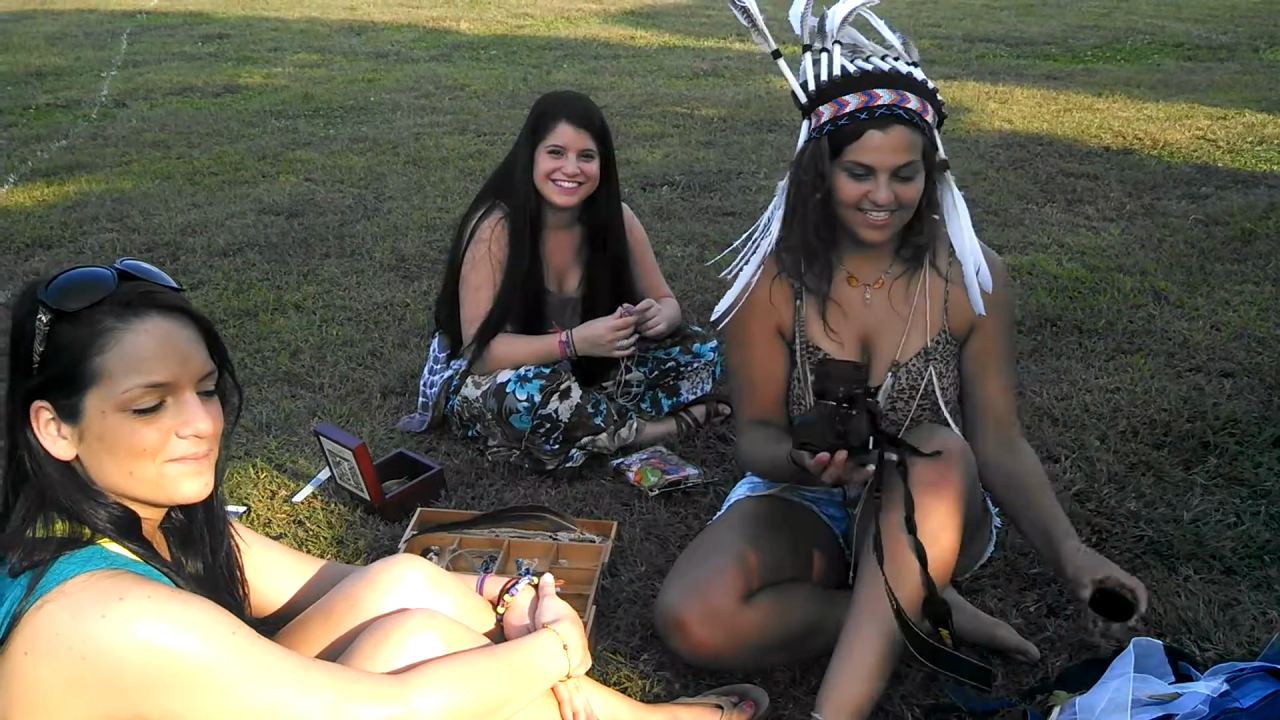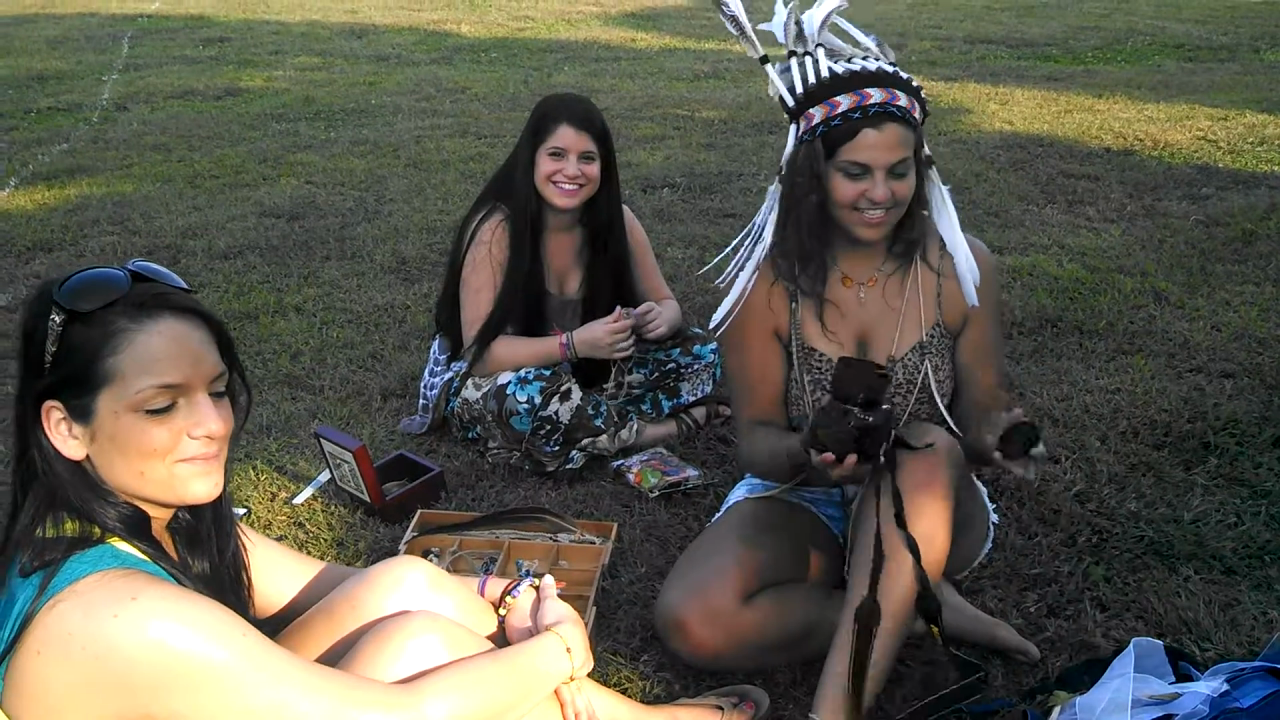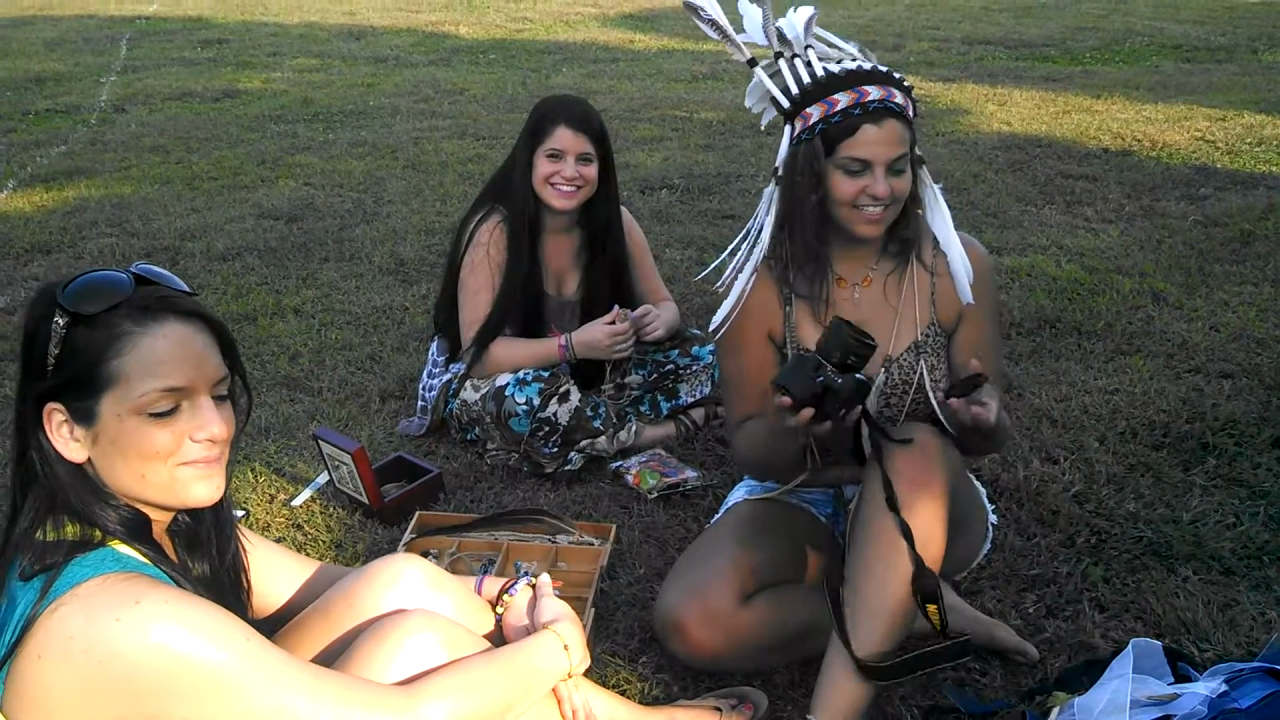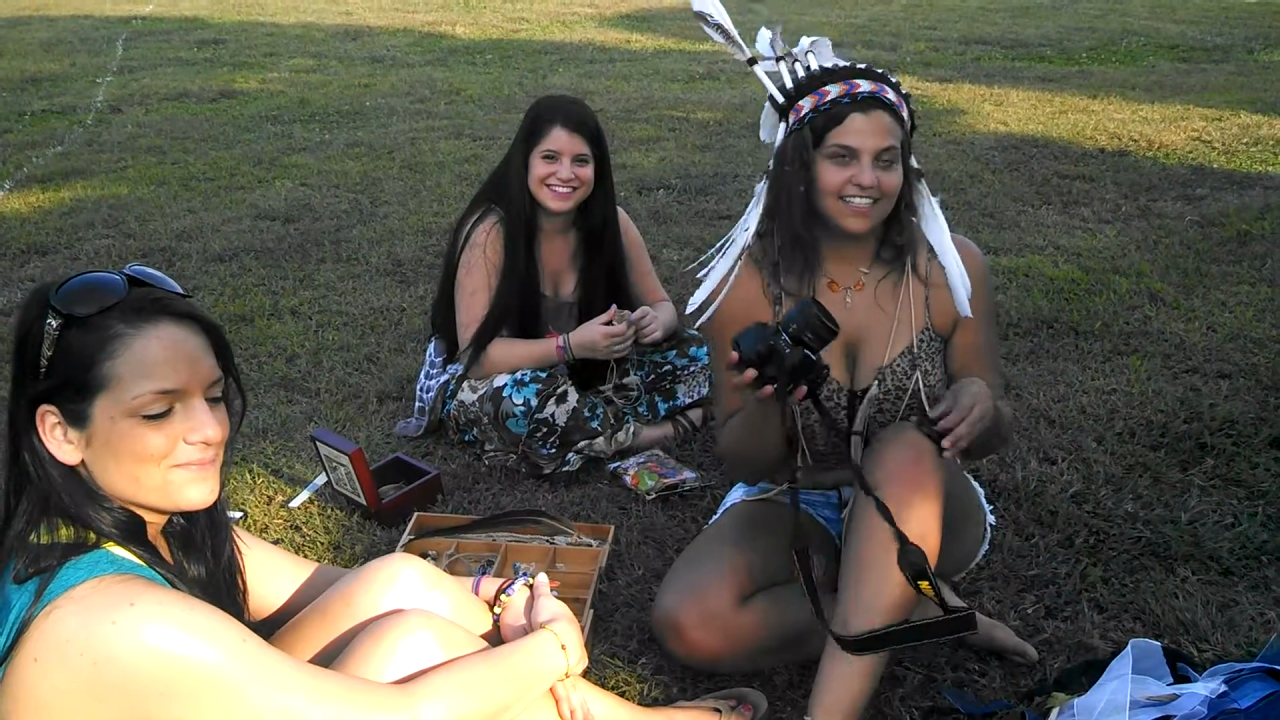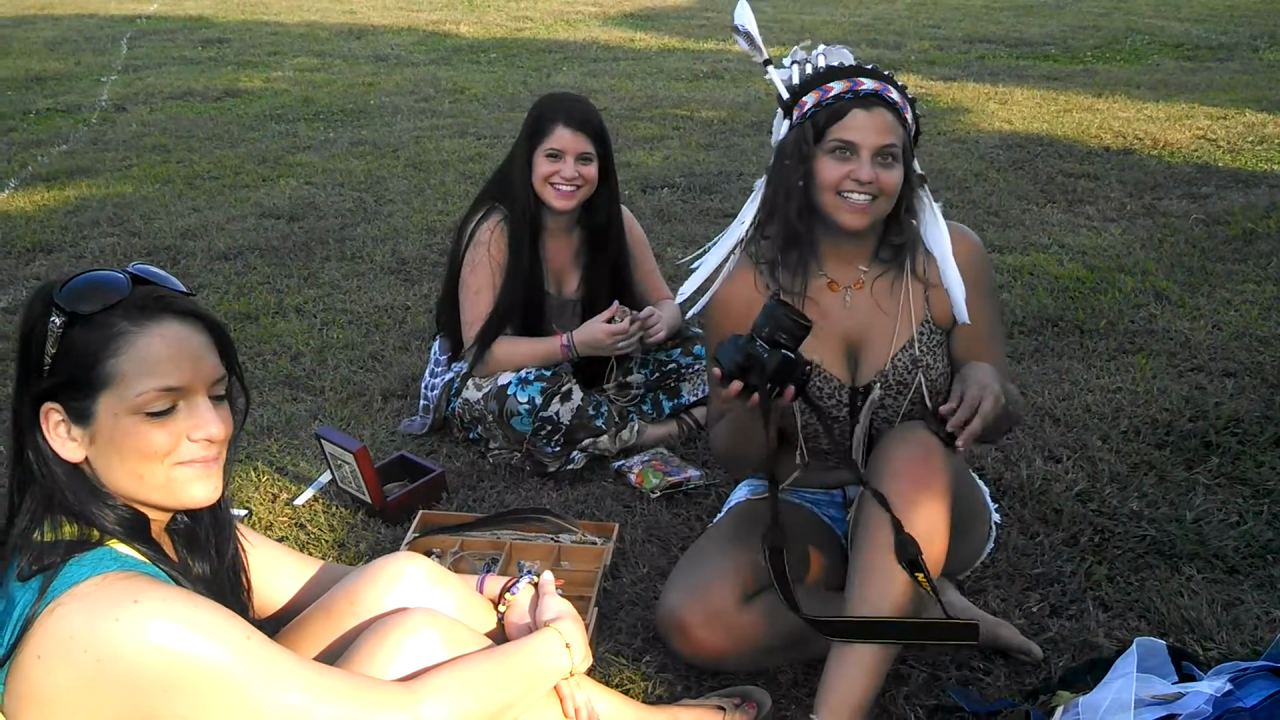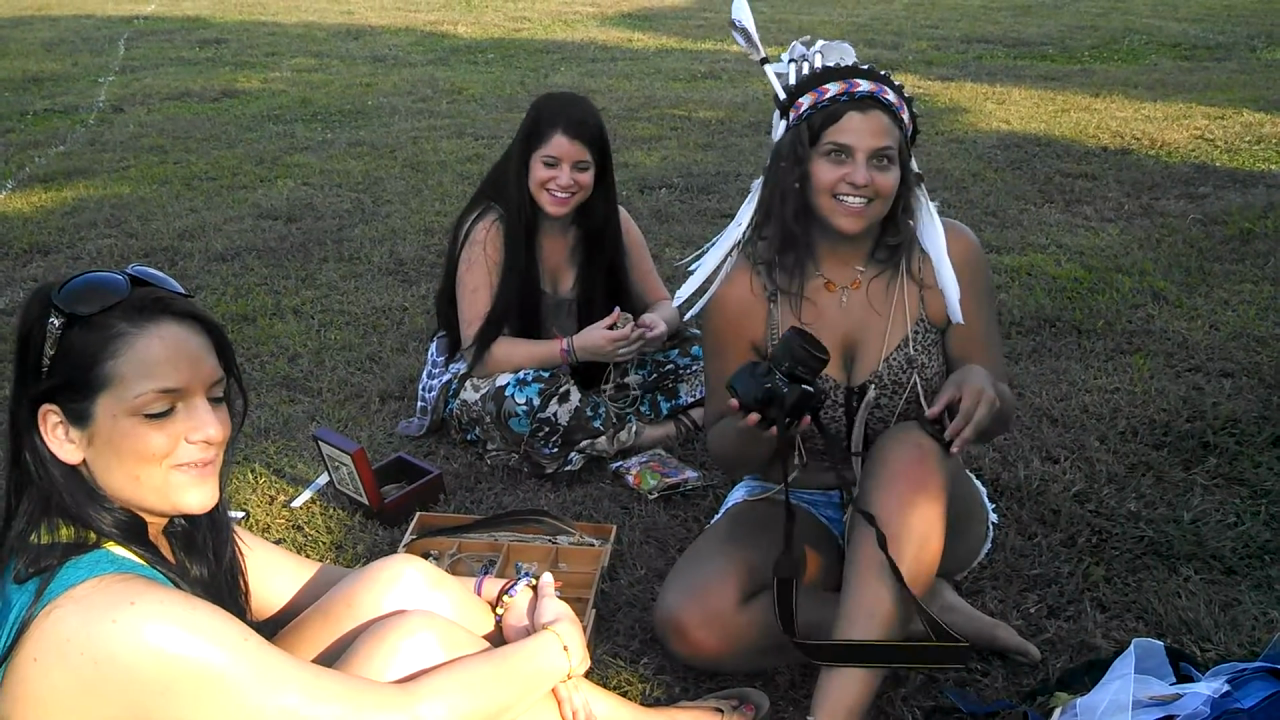
dt=0.2s
person 1, frame 1
left shoulder: (156, 519)
right shoulder: (103, 618)
left elbow: (341, 585)
left wrist: (511, 601)
right wrist: (556, 645)
left knee: (406, 583)
right knee: (417, 640)
person 1, frame 2
left shoulder: (161, 519)
right shoulder: (114, 617)
left elbow: (353, 588)
left wrist: (511, 602)
right wrist: (558, 651)
left knee: (406, 584)
right knee: (420, 643)
person 1, frame 3
left shoulder: (152, 523)
right shoulder: (115, 622)
left elbow: (345, 590)
left wrist: (507, 604)
right wrist: (552, 648)
left knee: (402, 581)
right knee: (416, 643)
person 1, frame 4
left shoulder: (150, 525)
right shoulder: (109, 623)
left elbow: (353, 591)
left wrist: (501, 608)
right wrist: (550, 645)
left knee: (400, 583)
right knee: (413, 641)
person 1, frame 5
left shoulder: (155, 523)
right shoulder: (114, 618)
left elbow: (341, 587)
left wrist: (504, 605)
right wrist: (557, 644)
left knee: (406, 581)
right knee: (418, 639)
person 1, frame 6
left shoulder: (145, 527)
right shoulder: (109, 623)
left elbow: (341, 590)
left wrist: (501, 610)
right wrist: (553, 650)
left knee: (403, 582)
right knee: (414, 644)
person 2, frame 1
left shoulder: (970, 274)
right shoulder: (771, 278)
left elbow: (998, 441)
right elbow: (756, 435)
left wrist: (1069, 551)
right wrist: (799, 459)
left hip: (926, 517)
right hip: (803, 504)
left knee: (937, 451)
right knee: (693, 620)
right ankle: (916, 609)
person 2, frame 2
left shoulder: (963, 267)
right shoulder: (766, 280)
left elbow: (983, 417)
right elbow: (754, 437)
left wrist: (1001, 436)
right wrist: (808, 455)
left hip: (921, 515)
right hip: (799, 505)
left knee: (928, 451)
right knee: (693, 623)
right ankle: (919, 608)
person 2, frame 3
left shoulder: (957, 265)
right shoulder: (763, 281)
left elbow: (985, 437)
right elbow: (750, 451)
left wrist: (979, 417)
right wrist: (794, 427)
left hip: (924, 513)
right hip: (798, 504)
left knee: (917, 450)
right knee: (689, 622)
right ankle: (914, 611)
person 2, frame 4
left shoulder: (952, 268)
right shoulder: (750, 283)
left elbow: (991, 436)
right elbow: (745, 464)
left wrist: (981, 408)
right wrist: (763, 406)
left hip: (920, 515)
right hip: (794, 508)
left knee: (904, 451)
right knee: (687, 623)
right ankle: (915, 611)
person 2, frame 5
left shoulder: (953, 258)
right shoulder: (748, 283)
left elbow: (1004, 416)
right elbow: (737, 461)
left wrist: (987, 382)
right wrist: (749, 413)
left hip: (923, 513)
right hip: (798, 508)
left knee: (913, 447)
right knee: (691, 622)
right ankle: (922, 608)
person 2, frame 6
left shoulder: (948, 255)
right shoulder: (745, 284)
left elbow: (996, 415)
right elbow: (730, 456)
left wrist: (978, 384)
right wrist: (757, 427)
left hip: (921, 515)
right hip: (793, 509)
left knee: (908, 449)
right knee: (689, 623)
right ankle: (920, 610)
person 3, frame 1
left shoulder: (615, 217)
right shoulder: (496, 225)
left elbow: (667, 303)
right elbow: (479, 350)
left wrist: (656, 318)
right wrist: (573, 342)
left hip: (583, 370)
right hip: (491, 381)
left knee: (700, 350)
right knee: (528, 396)
right ankle: (650, 427)
person 3, frame 2
left shoulder: (616, 219)
right shoulder: (497, 228)
left elbow: (667, 304)
right elbow: (480, 352)
left wrist: (658, 320)
right wrist: (574, 344)
left hip: (584, 371)
right hip: (492, 382)
left knee: (699, 351)
right knee: (529, 398)
right ankle: (664, 427)
person 3, frame 3
left shoulder: (614, 221)
right shoulder: (495, 229)
left elbow: (665, 306)
right elbow: (478, 353)
left wrist: (656, 322)
right wrist: (573, 345)
left hip: (585, 372)
right hip: (490, 383)
left knee: (697, 352)
right knee: (527, 399)
right ankle: (654, 429)
person 3, frame 4
left shoulder: (610, 221)
right shoulder: (491, 231)
left elbow: (662, 306)
right elbow: (476, 354)
left wrist: (653, 323)
right wrist: (570, 345)
left hip: (581, 374)
right hip: (487, 385)
left knee: (693, 353)
right knee: (525, 400)
person 3, frame 5
left shoulder: (614, 219)
right shoulder: (495, 229)
left elbow: (666, 304)
right elbow: (480, 352)
left wrist: (657, 322)
right wrist: (574, 344)
left hip: (589, 371)
right hip: (494, 382)
left knee: (695, 351)
right knee: (529, 400)
right ankle: (664, 428)
person 3, frame 6
left shoulder: (610, 220)
right shoulder: (491, 228)
left elbow: (662, 305)
right elbow: (480, 353)
left wrist: (656, 326)
right wrist: (574, 349)
left hip: (584, 375)
right hip: (489, 383)
left knee: (693, 351)
right knee: (527, 400)
right ankle: (669, 428)
